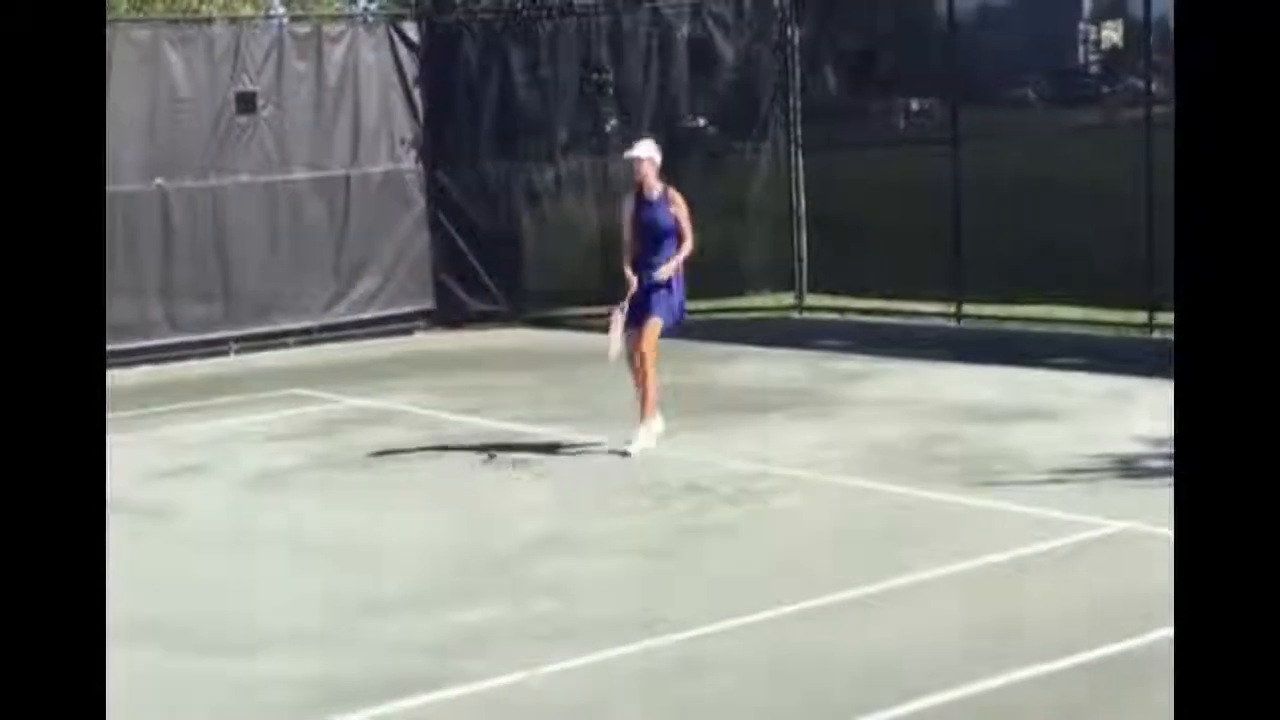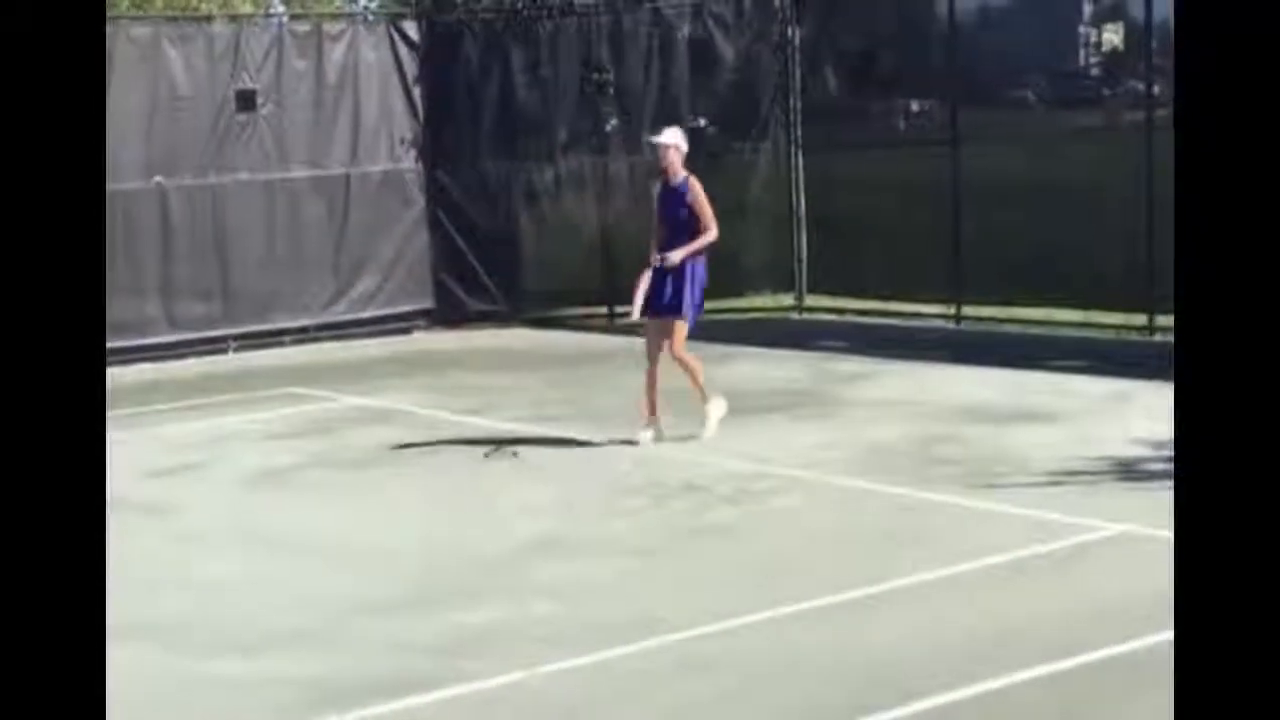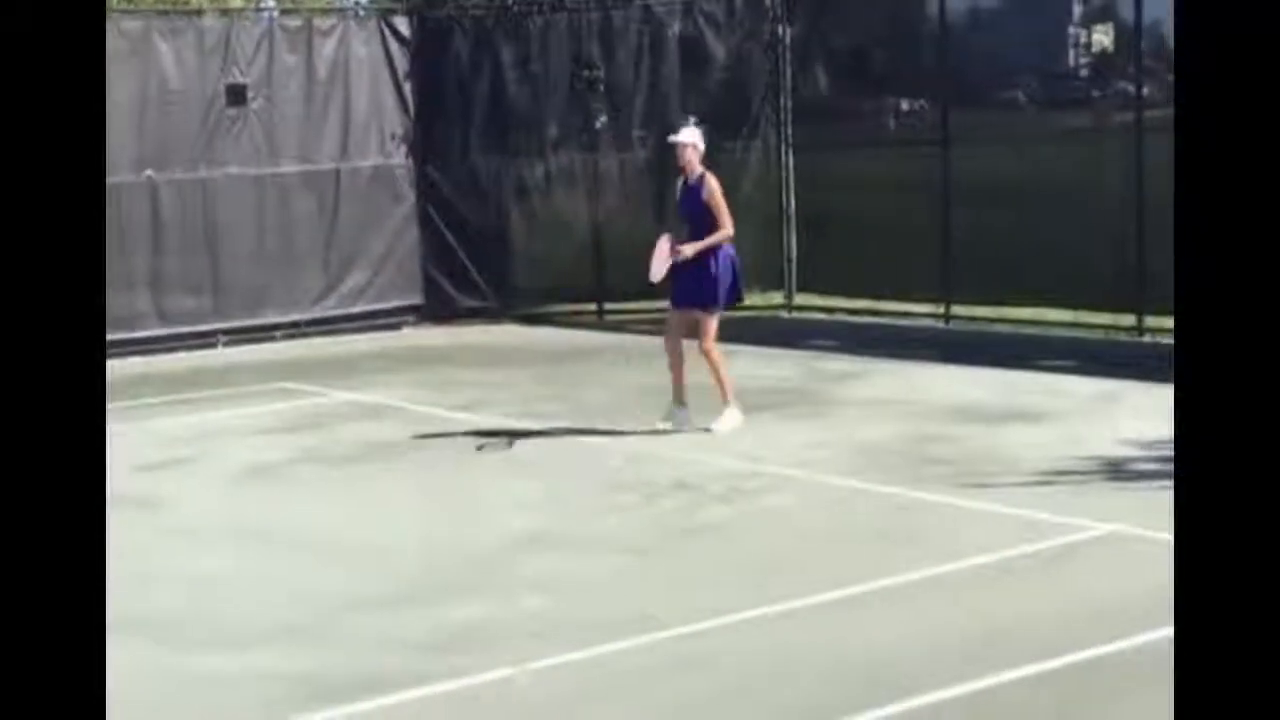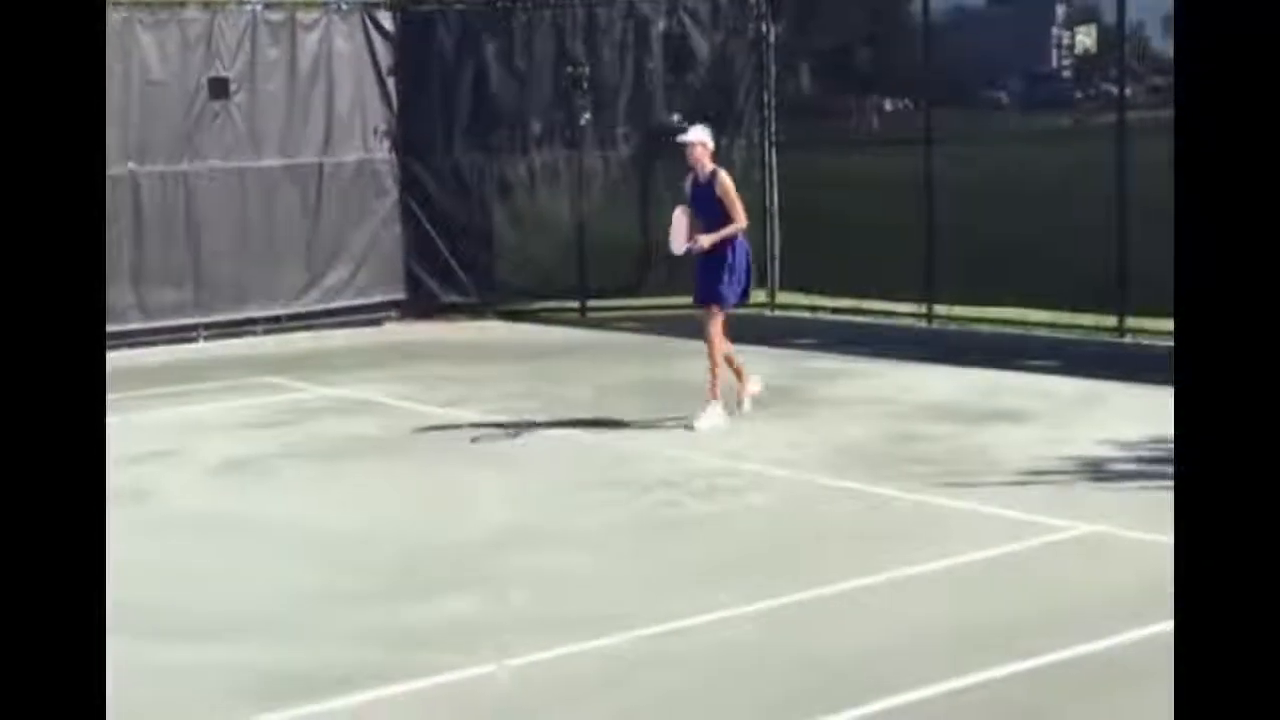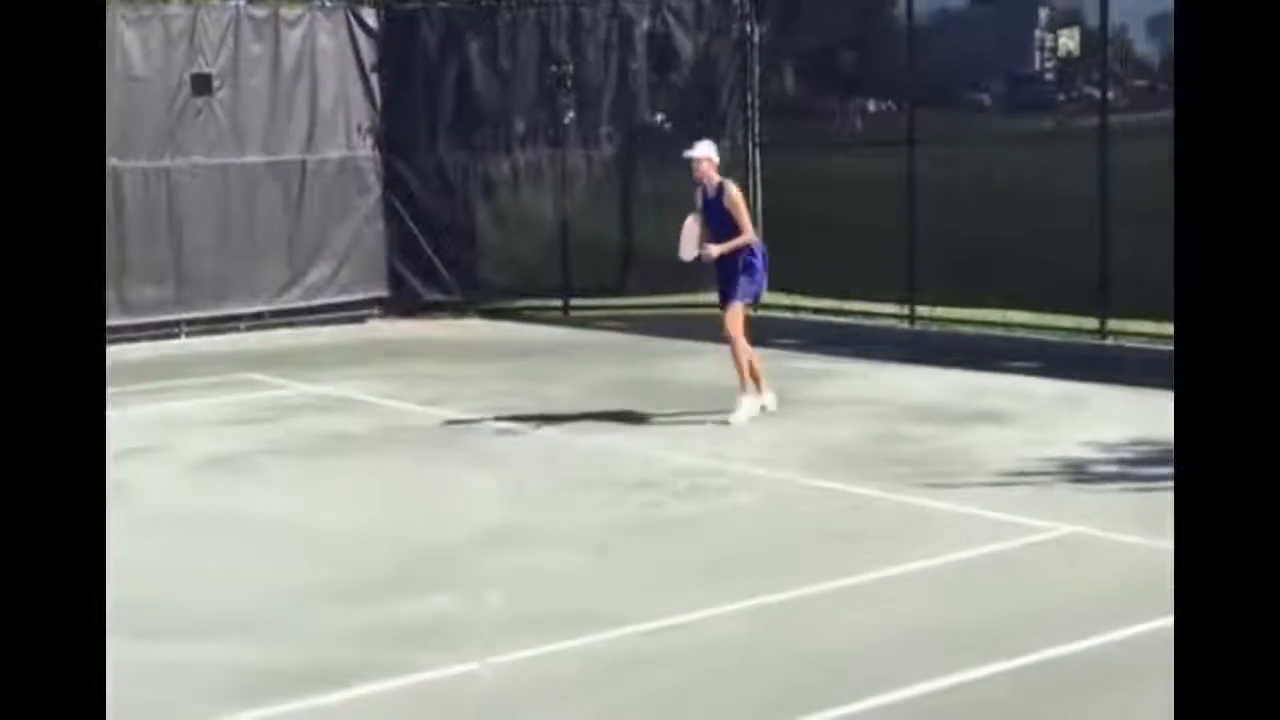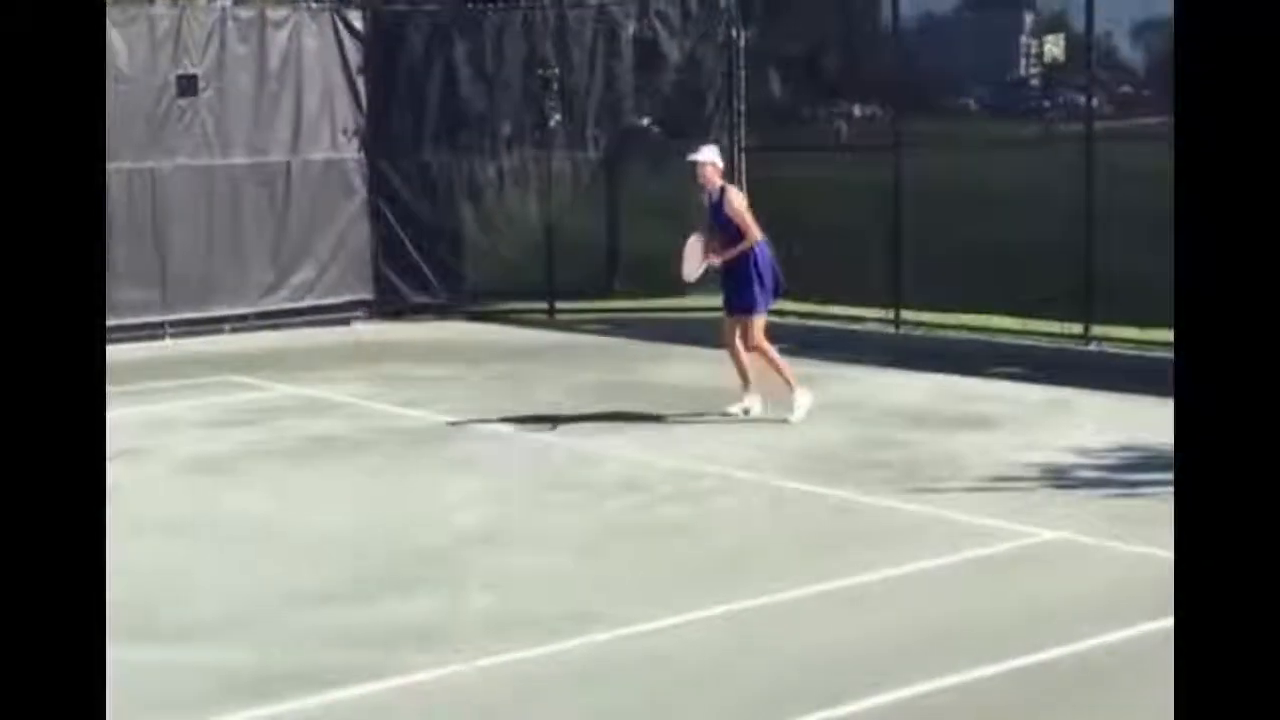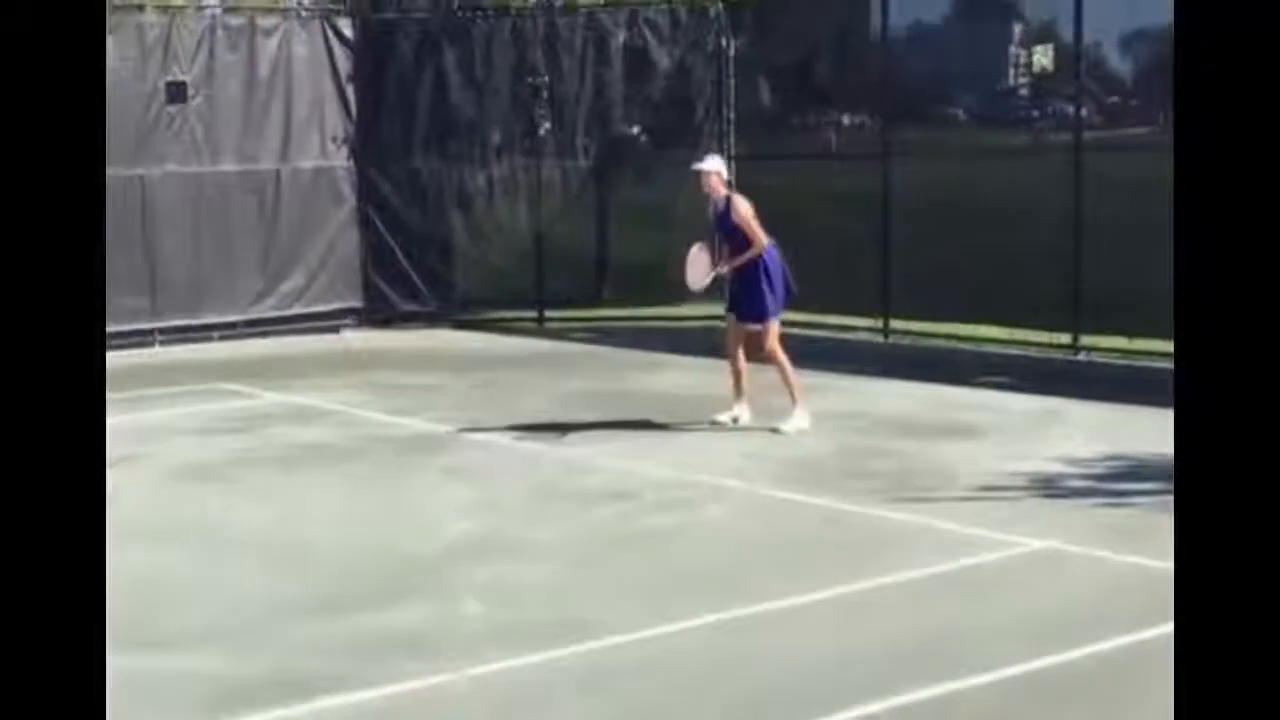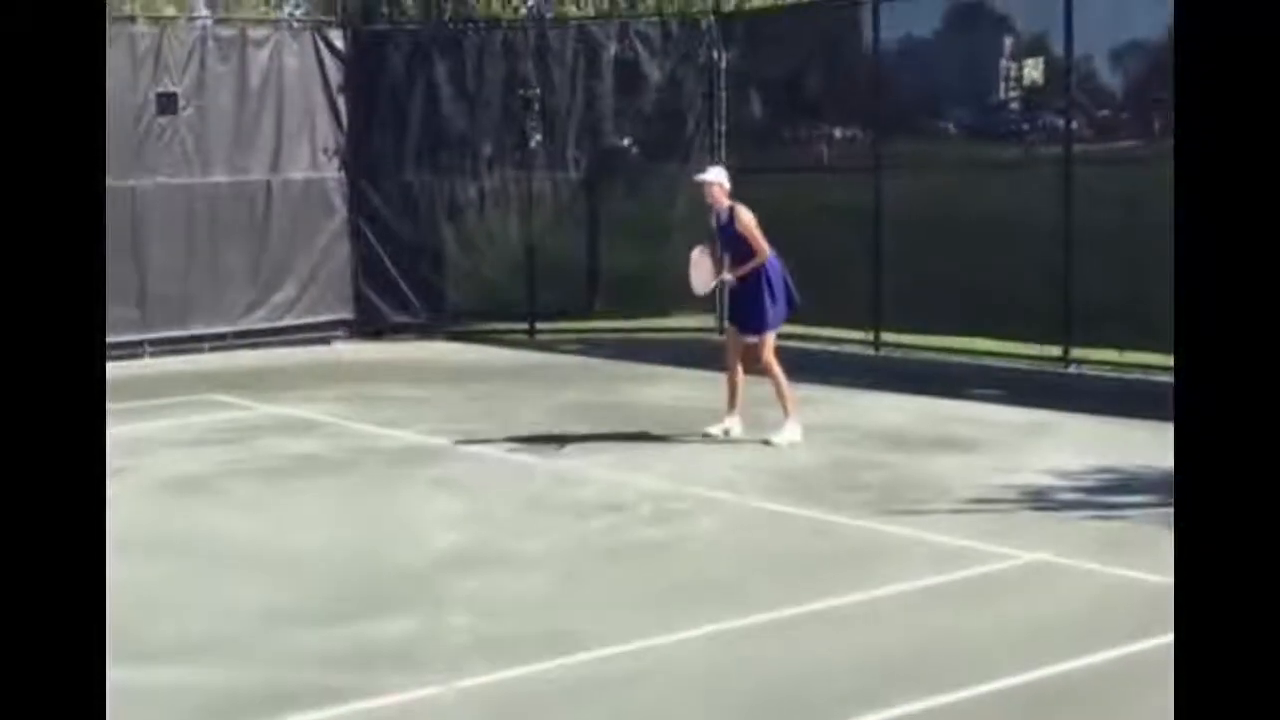
dt=0.2s
person 1, frame 1
left shoulder: (672, 198)
right shoulder: (630, 201)
left elbow: (688, 239)
right elbow: (627, 244)
left wrist: (671, 265)
right wrist: (628, 271)
left hip: (664, 282)
right hip: (640, 280)
left knee: (645, 348)
right knee: (634, 356)
left ankle: (648, 422)
right ankle: (651, 420)
person 1, frame 2
left shoulder: (693, 186)
right shoulder: (660, 186)
left elbow: (713, 232)
left wrist: (682, 253)
right wrist: (654, 252)
left hip: (687, 270)
right hip: (664, 270)
left knee: (676, 349)
right knee: (652, 349)
left ankle: (710, 401)
right ankle: (651, 423)
person 1, frame 3
left shoulder: (709, 183)
right shoulder: (681, 183)
left elbow: (727, 229)
left wrist: (695, 248)
right wrist: (677, 247)
left hip: (714, 263)
right hip: (691, 266)
left knee: (706, 342)
right knee: (671, 336)
left ankle: (731, 407)
right ankle: (679, 405)
person 1, frame 4
left shoulder: (721, 179)
right shoulder: (691, 181)
left elbow: (741, 222)
left wrist: (710, 239)
right wrist: (693, 239)
left hip: (729, 258)
right hip: (708, 259)
left knee: (712, 334)
right knee: (714, 334)
left ankle: (715, 407)
right ankle: (746, 380)
person 1, frame 5
left shoulder: (729, 192)
right shoulder: (700, 193)
left elbow: (750, 234)
left wrist: (720, 249)
right wrist: (704, 247)
left hip: (746, 263)
right hip: (727, 265)
left knee: (730, 324)
right knee: (735, 332)
left ankle: (748, 393)
right ankle: (761, 394)
person 1, frame 6
left shoulder: (730, 197)
right shoulder: (708, 197)
left elbow: (754, 237)
left wrist: (724, 256)
right wrist: (714, 253)
left hip: (754, 266)
right hip: (736, 269)
left knee: (756, 340)
right knee: (730, 335)
left ankle: (799, 393)
right ankle: (751, 397)
person 1, frame 7
left shoulder: (737, 204)
right shoulder: (713, 207)
left elbow: (761, 243)
left wrist: (732, 264)
right wrist: (725, 264)
left hip: (764, 272)
right hip: (743, 276)
left knee: (770, 346)
right knee: (733, 341)
left ankle: (799, 411)
right ankle: (740, 406)
person 1, frame 8
left shoulder: (740, 215)
right shoulder: (715, 217)
left elbow: (765, 253)
left wrist: (736, 274)
right wrist: (726, 273)
left hip: (765, 284)
right hip: (743, 286)
left knee: (765, 358)
right knee: (732, 353)
left ankle: (792, 423)
right ankle: (732, 419)
